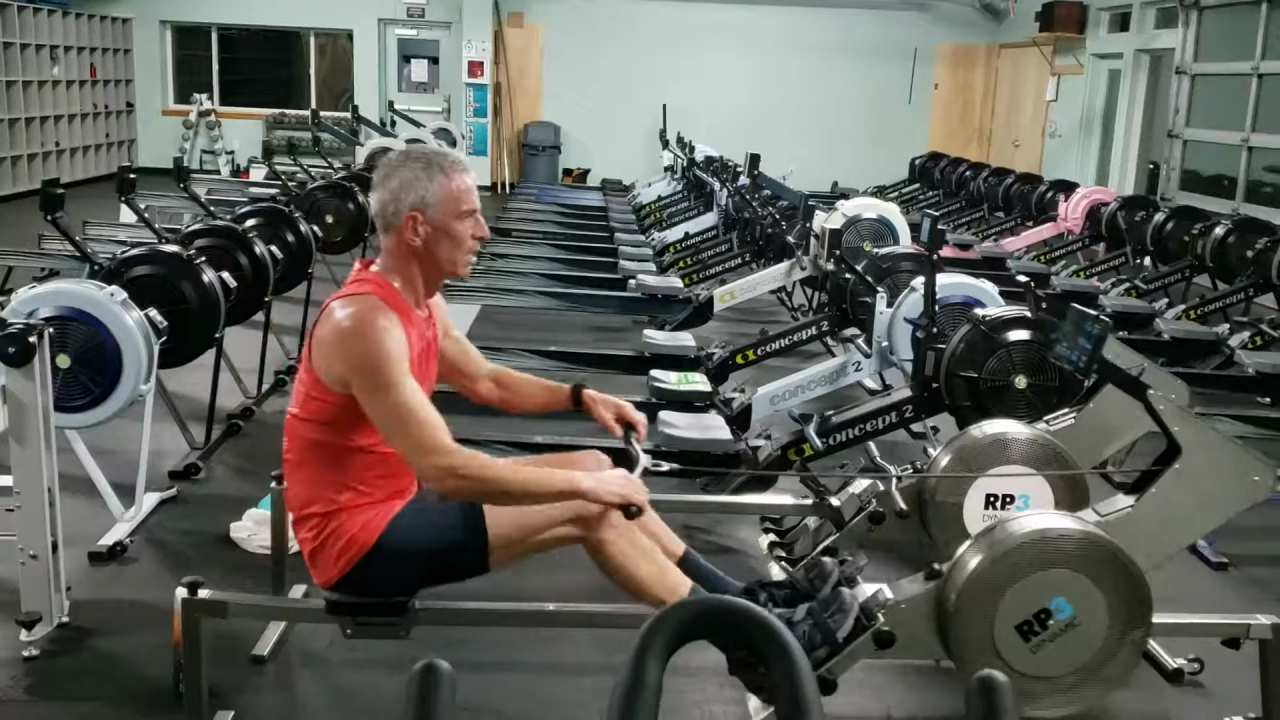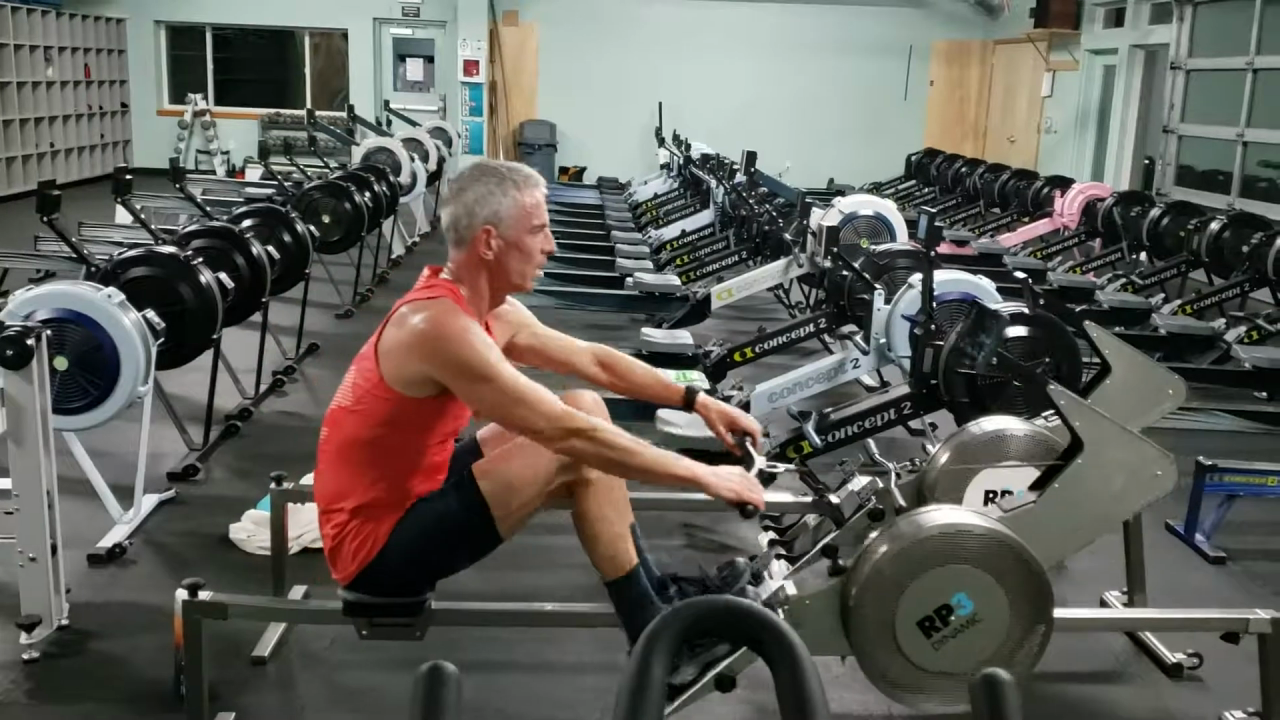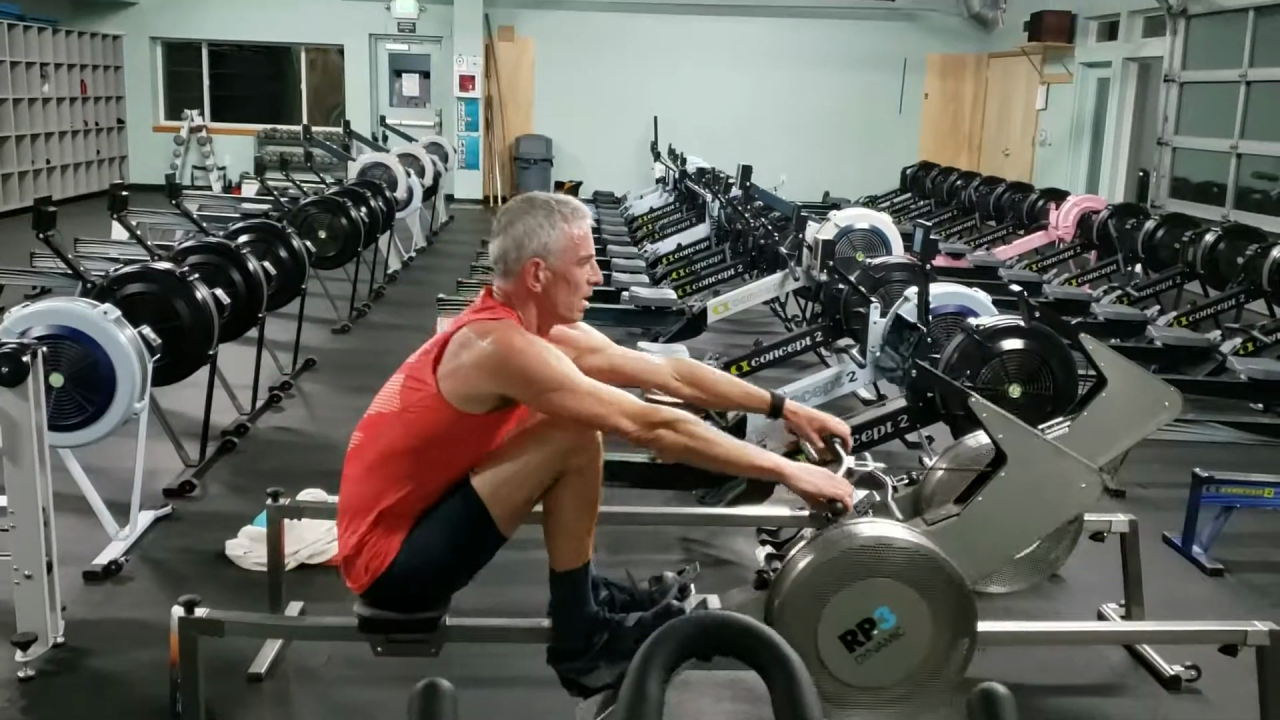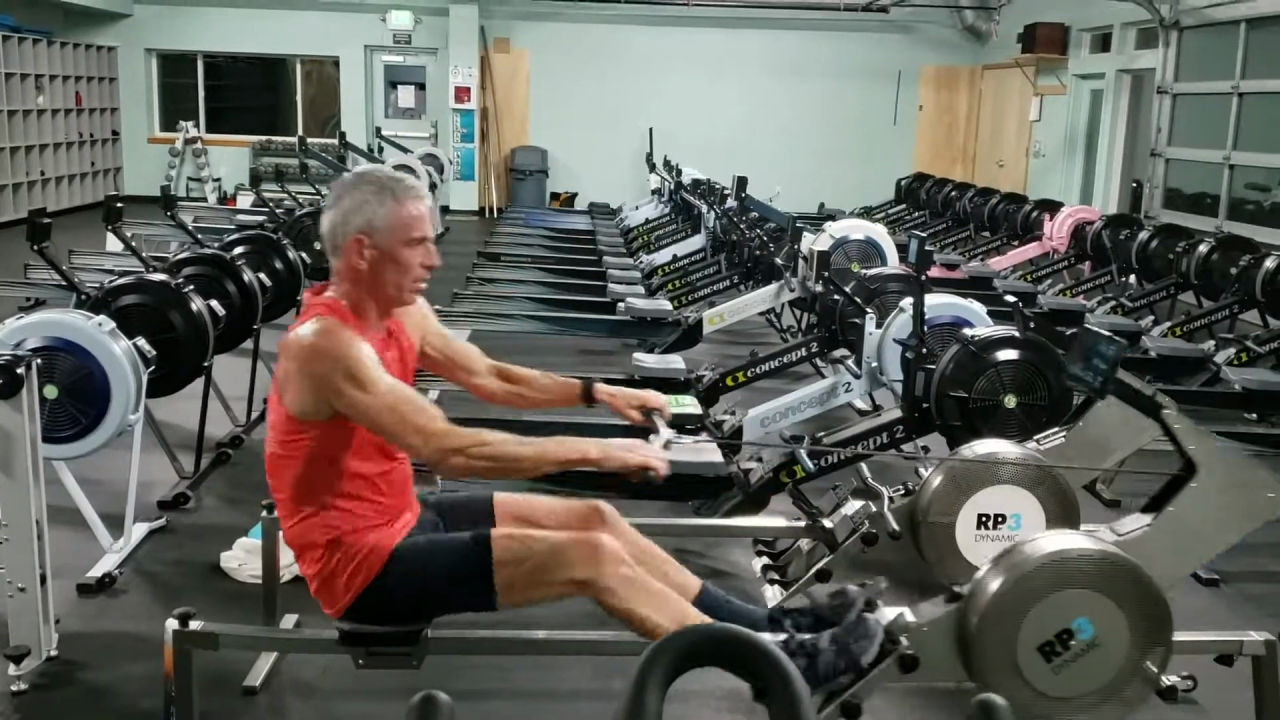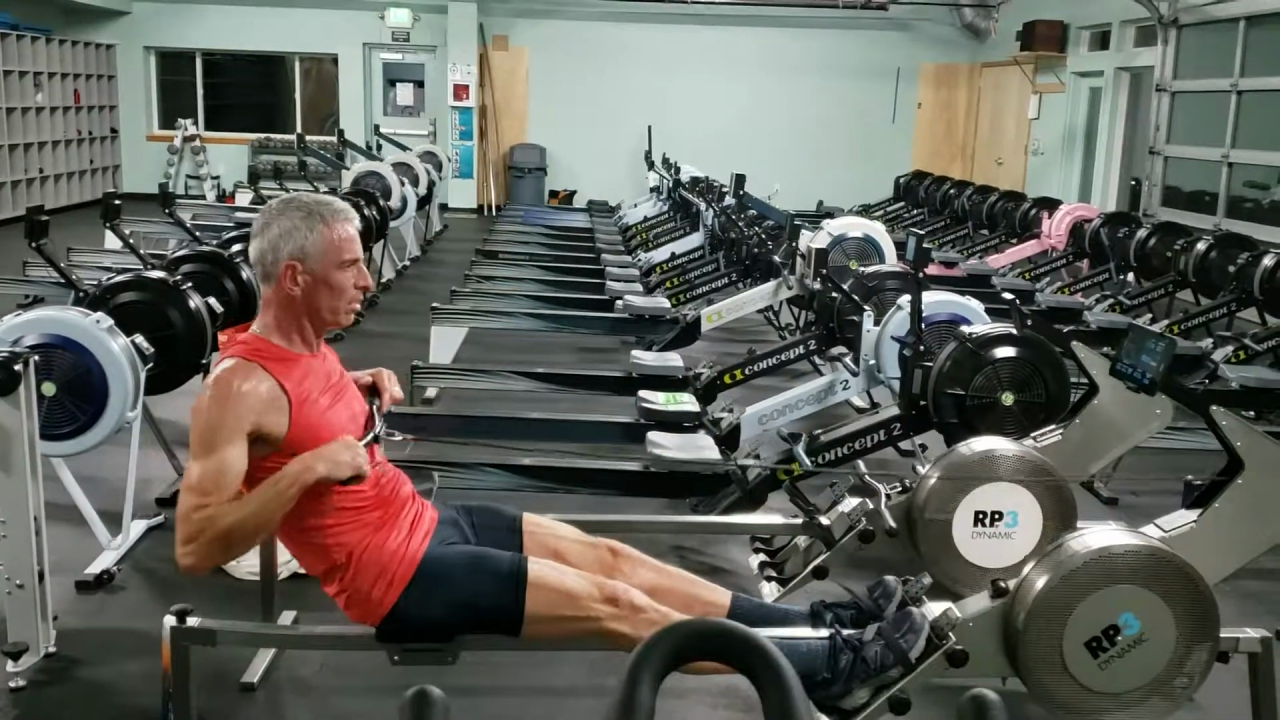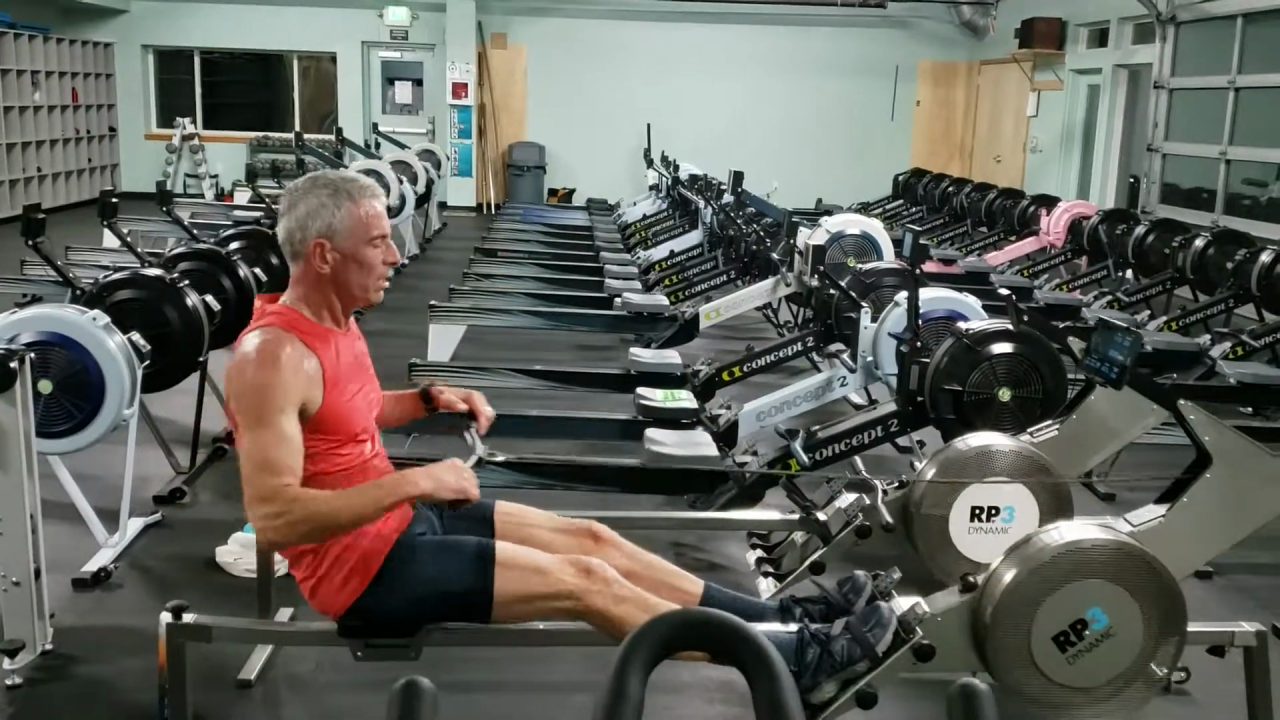
dt=0.5s
person 1, frame 1
left shoulder: (418, 302)
right shoulder: (363, 324)
left elbow: (489, 381)
right elbow: (444, 470)
left wrist: (582, 397)
right wrist: (580, 484)
left hip: (392, 499)
right hip: (356, 540)
left knee: (593, 480)
right knee: (582, 511)
left ankle: (742, 601)
person 1, frame 2
left shoulder: (487, 308)
right shoulder: (442, 327)
left elbow: (593, 361)
right elbow: (572, 434)
left wrist: (698, 401)
right wrist: (702, 476)
left hip: (411, 494)
right hip: (375, 545)
left knee: (584, 407)
right knee: (571, 441)
left ankle: (655, 593)
person 1, frame 3
left shoulder: (543, 328)
right shoulder: (505, 348)
left elbow: (672, 374)
right elbow: (654, 427)
left wrist: (786, 408)
right wrist: (786, 470)
left hip: (418, 509)
right hip: (393, 560)
left knee: (579, 421)
right knee: (576, 434)
left ankle: (586, 598)
right ankle: (579, 641)
person 1, frame 4
left shoulder: (398, 310)
right shoulder: (325, 343)
left elbow: (489, 378)
right elbow: (449, 452)
left wrist: (597, 393)
right wrist: (597, 452)
left hip: (400, 521)
right hip: (366, 566)
left knee: (594, 521)
right knee: (590, 556)
left ankle: (770, 628)
right ankle: (786, 669)
person 1, frame 5
left shoulder: (302, 342)
right shoulder: (238, 387)
right elbow: (195, 548)
left wrist: (356, 384)
right wrist: (305, 469)
left hip: (422, 523)
right hip: (397, 575)
left knee: (610, 559)
right knee: (612, 605)
left ankle: (815, 623)
right ankle: (830, 668)
person 1, frame 6
left shoulder: (332, 321)
right shoulder: (272, 358)
right elbow: (276, 519)
left wrist: (430, 396)
right wrist: (419, 482)
left hip: (388, 526)
right hip: (356, 570)
left knee: (590, 540)
right knee: (585, 581)
left ankle: (783, 617)
right ankle: (798, 660)
